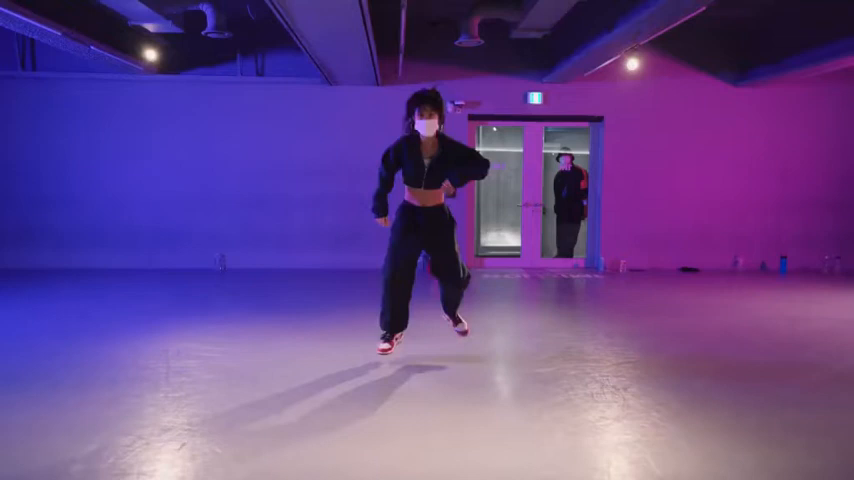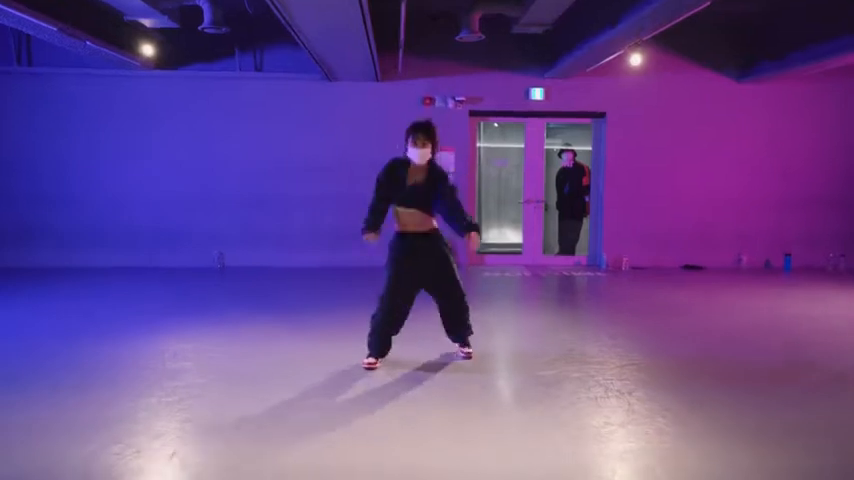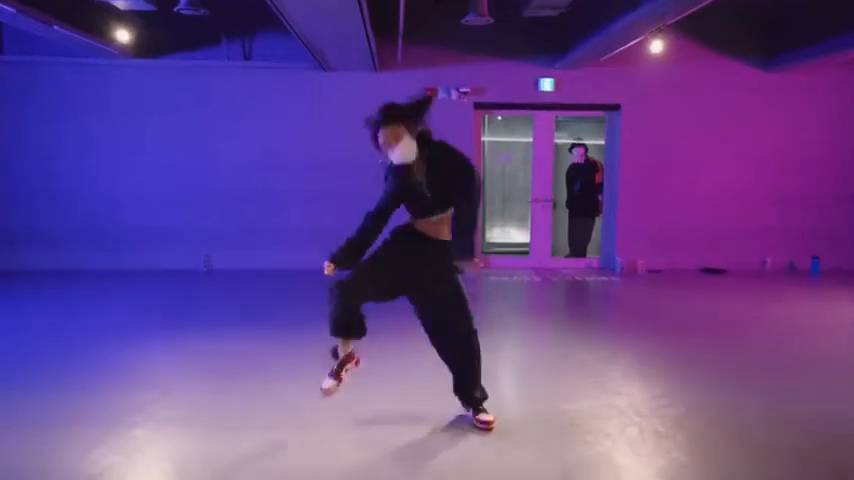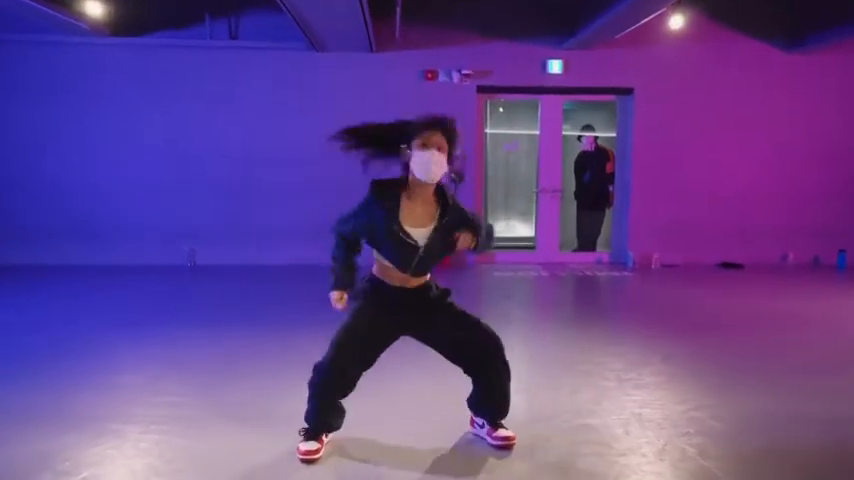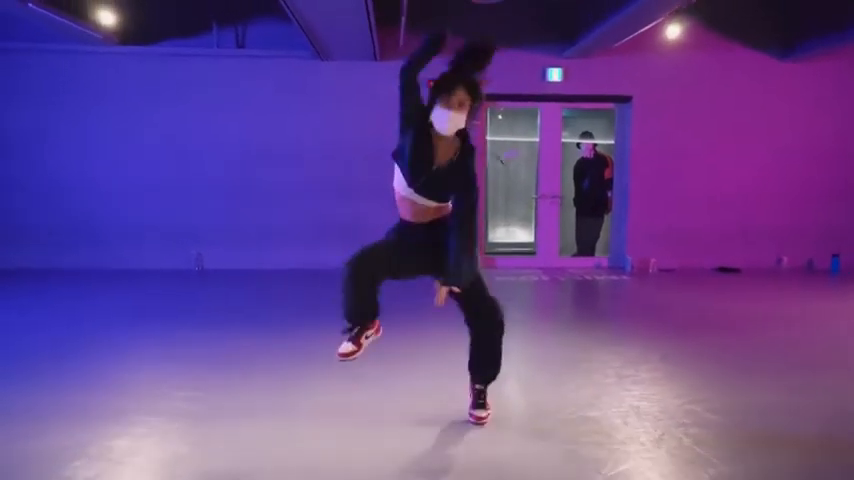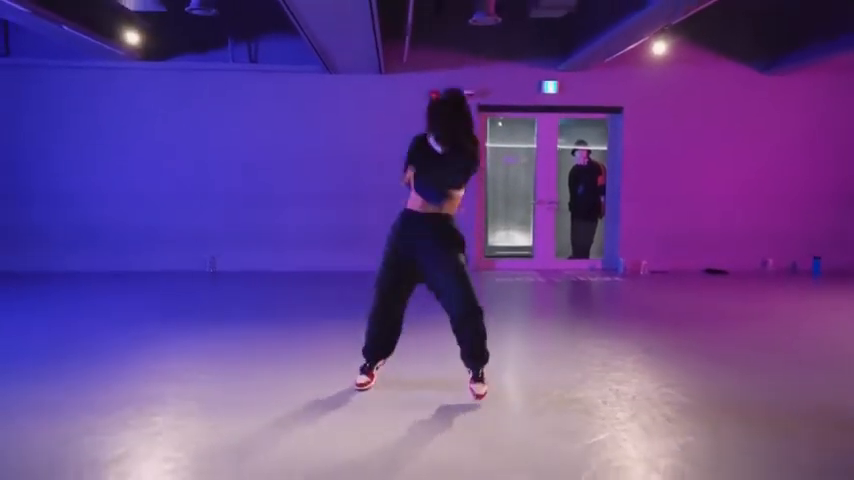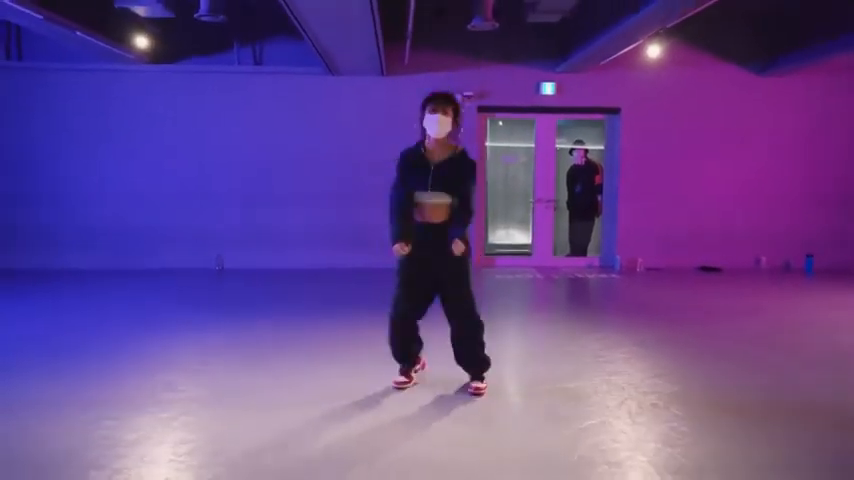
dt=0.4s
person 1, frame 1
left shoulder: (450, 148)
right shoulder: (404, 146)
left elbow: (482, 165)
right elbow: (386, 175)
left wrist: (456, 179)
right wrist: (380, 208)
left hip: (438, 217)
right hip: (409, 216)
left knee: (454, 274)
right knee: (396, 274)
left ankle: (451, 311)
right ankle: (391, 331)
person 1, frame 2
left shoulder: (437, 176)
right shoulder: (392, 169)
left elbow: (451, 205)
right elbow: (379, 198)
left wrist: (469, 228)
right wrist: (371, 225)
left hip: (431, 243)
right hip: (404, 244)
left knee: (453, 298)
right knee: (391, 300)
left ankle: (461, 338)
right ankle: (376, 350)
person 1, frame 3
left shoulder: (447, 160)
right shoulder: (397, 175)
left elbow: (468, 198)
right elbow: (376, 218)
left wrist: (465, 246)
right wrist: (342, 255)
left hip: (439, 256)
right hip: (405, 246)
left knee: (458, 330)
right knee: (347, 290)
left ankle: (473, 401)
right ankle: (345, 353)
person 1, frame 4
left shoulder: (449, 207)
right shoulder: (381, 199)
left elbow: (482, 232)
right elbow: (345, 233)
left wrist: (472, 239)
right wrist: (340, 282)
left hip: (424, 297)
right hip: (379, 296)
left knee: (487, 354)
right knee: (335, 368)
left ankle: (486, 417)
right ankle: (318, 427)
person 1, frame 5
left shoulder: (465, 160)
right shoulder: (417, 127)
left elbow: (465, 219)
right elbow: (408, 78)
left wrist: (455, 274)
right wrist: (438, 39)
left hip: (446, 235)
right hip: (407, 233)
left knee: (486, 315)
right knee: (361, 268)
left ankle: (478, 388)
right ankle: (362, 325)
person 1, frame 6
left shoulder: (464, 152)
right shoulder: (419, 148)
left elbow: (455, 171)
right elbow: (426, 187)
left hip: (441, 236)
right hip: (407, 232)
left knee: (464, 304)
right knee: (385, 302)
left ankle: (476, 369)
right ankle: (372, 362)
person 1, frame 7
left shoulder: (462, 162)
right shoulder: (409, 157)
left elbow: (465, 204)
right elbow: (399, 200)
left wrist: (459, 235)
right wrist: (399, 236)
left hip: (449, 239)
right hip: (416, 239)
left knee: (461, 308)
right knee: (403, 310)
left ankle: (476, 370)
right ankle: (410, 363)
person 2, frame 1
left shoulder: (580, 172)
right shoulder: (559, 175)
left elbow: (584, 193)
left wrist: (583, 210)
left hip: (574, 212)
right hip: (562, 211)
left knee: (569, 239)
right knee: (561, 239)
person 2, frame 2
left shoulder: (582, 169)
right shoulder: (561, 171)
left elbow: (586, 189)
right elbow: (559, 189)
left wrist: (586, 206)
left hip: (576, 209)
right hip: (564, 208)
left knee: (572, 236)
right knee: (563, 236)
person 2, frame 3
left shoulder: (594, 165)
right shoulder: (572, 167)
left elbow: (599, 187)
left wrist: (598, 205)
left hip: (588, 208)
right hip: (574, 207)
left knee: (583, 237)
right knee: (574, 238)
left ankle: (579, 257)
right ankle: (574, 257)
person 2, frame 4
left shoulder: (605, 153)
right shoulder: (581, 156)
left elbow: (610, 178)
left wrist: (609, 196)
left hip: (598, 200)
right hip: (583, 199)
left knee: (593, 230)
right knee: (582, 231)
left ankle: (588, 251)
right ankle: (583, 251)
person 2, frame 5
left shoulder: (604, 160)
right shoulder: (580, 163)
left elbow: (609, 184)
left wrist: (608, 202)
left hip: (597, 206)
right hip: (582, 205)
left knee: (591, 235)
right knee: (581, 236)
left ankle: (587, 257)
right ankle: (582, 256)
person 2, frame 6
left shoulder: (597, 168)
right shoulder: (574, 170)
left elbow: (602, 190)
right elbow: (572, 189)
left wrist: (602, 208)
left hip: (591, 210)
right hip: (577, 209)
left knee: (585, 239)
right knee: (576, 239)
left ankle: (582, 258)
right ankle: (577, 258)
person 2, frame 7
left shoulder: (594, 167)
right shoulder: (572, 170)
left elbow: (599, 189)
left wrist: (599, 206)
right wrist: (570, 203)
left hip: (588, 209)
right hip: (575, 208)
left knee: (583, 237)
right knee: (574, 237)
left ankle: (579, 256)
right ankle: (575, 256)
